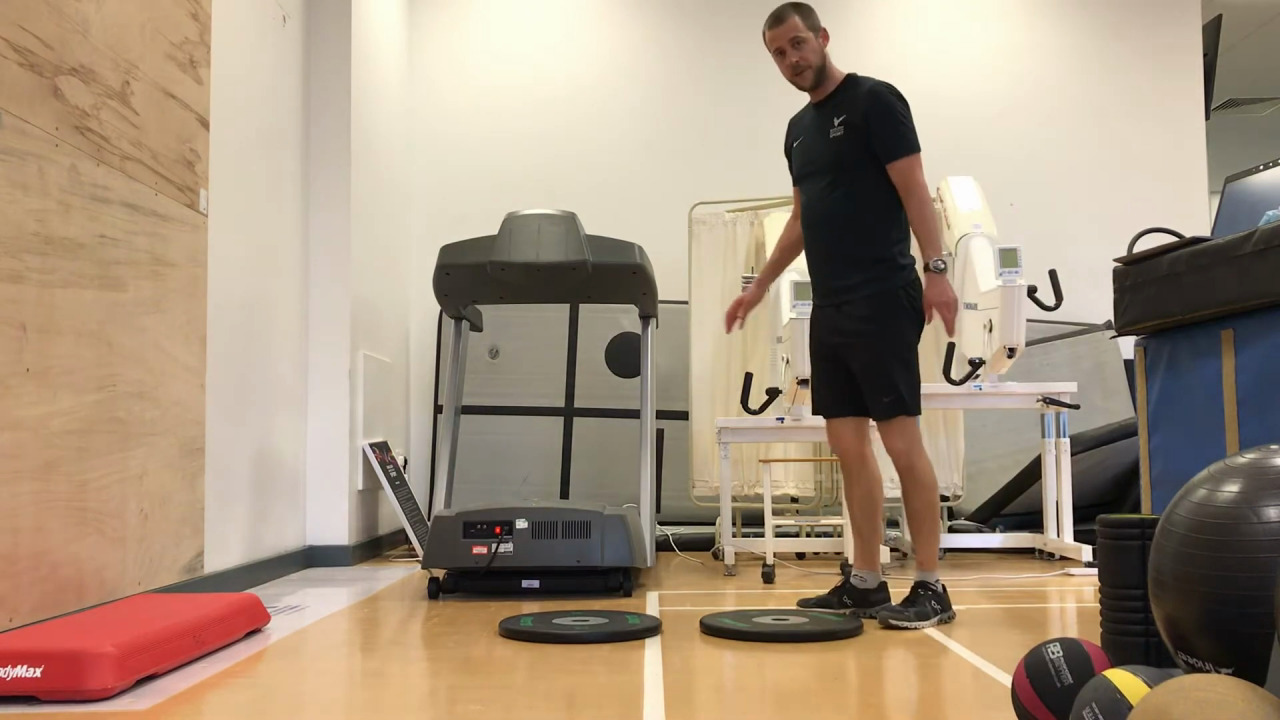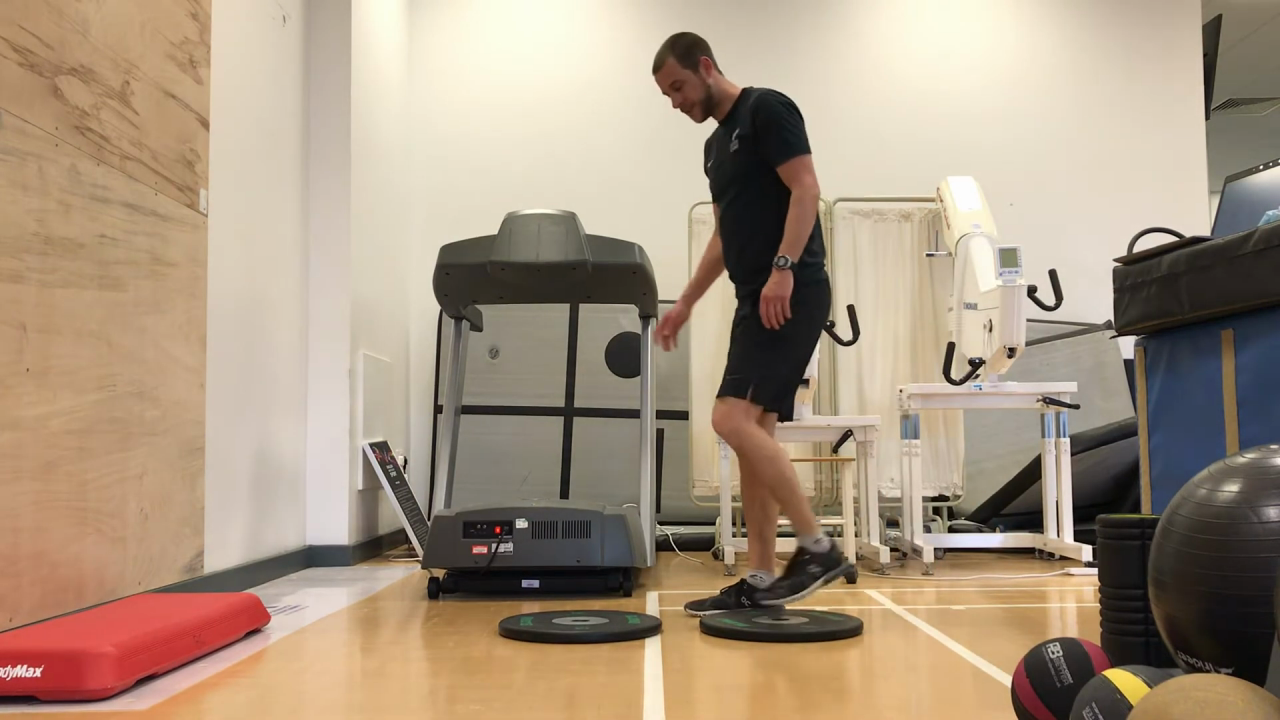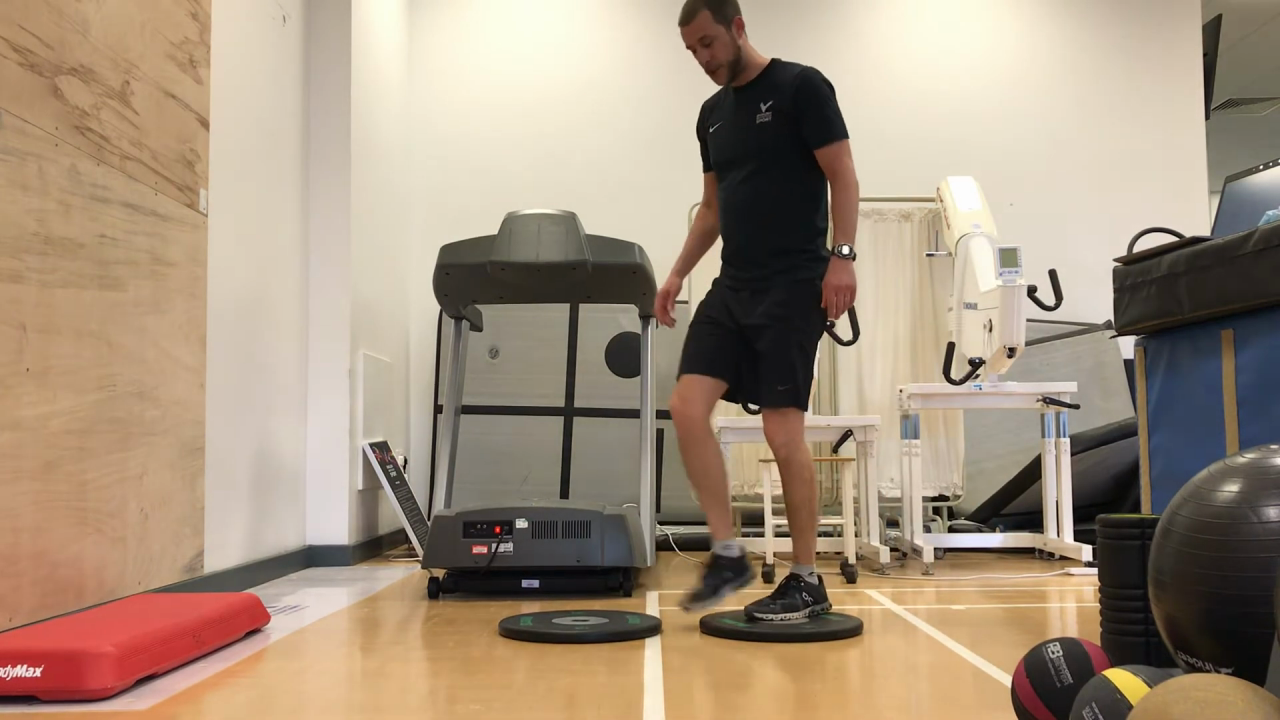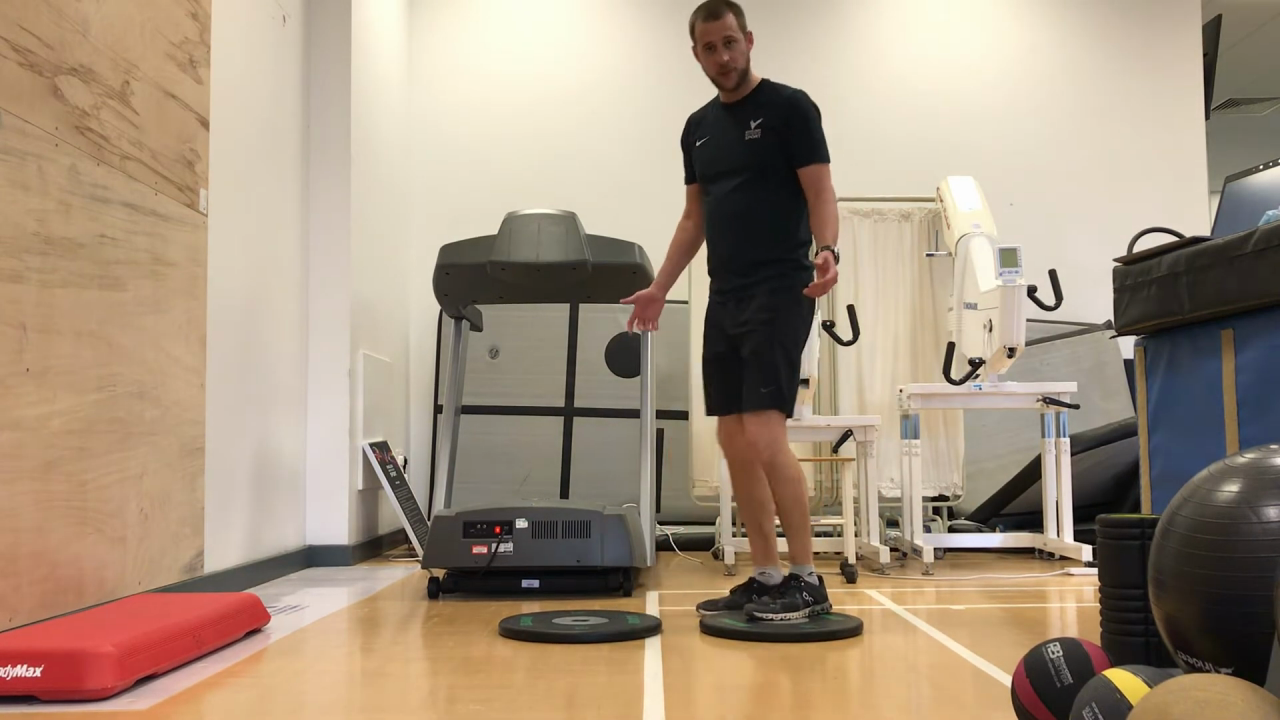
dt=1s
person 1, frame 1
left shoulder: (873, 100)
right shoulder: (799, 126)
left elbow: (914, 187)
left wrist: (934, 270)
right wrist: (759, 286)
left hip: (883, 298)
right hip: (830, 303)
left knee: (900, 440)
right knee: (848, 443)
left ankle: (930, 587)
right ankle: (866, 583)
person 1, frame 2
left shoulder: (766, 109)
right shoulder: (716, 144)
left elbow: (805, 188)
left wrist: (784, 268)
right wrist: (685, 303)
left hip: (790, 294)
right hip: (755, 301)
left knee: (734, 420)
right knee: (753, 436)
left ankle: (817, 548)
right ankle: (760, 578)
person 1, frame 3
left shoulder: (801, 86)
right shoulder: (712, 112)
left elbow: (843, 176)
left wrist: (842, 255)
right wrist: (678, 272)
left hip: (792, 286)
right hip: (733, 286)
left knee: (782, 433)
right knee: (687, 407)
left ankle: (807, 580)
right ankle: (726, 553)
person 1, frame 4
left shoulder: (789, 107)
right shoulder: (699, 127)
left elbow: (821, 196)
left wrist: (826, 251)
right wrist: (659, 288)
left hip: (779, 294)
right hip: (725, 298)
left knee: (764, 436)
right knee: (735, 442)
left ankle: (807, 581)
right ankle: (766, 577)
